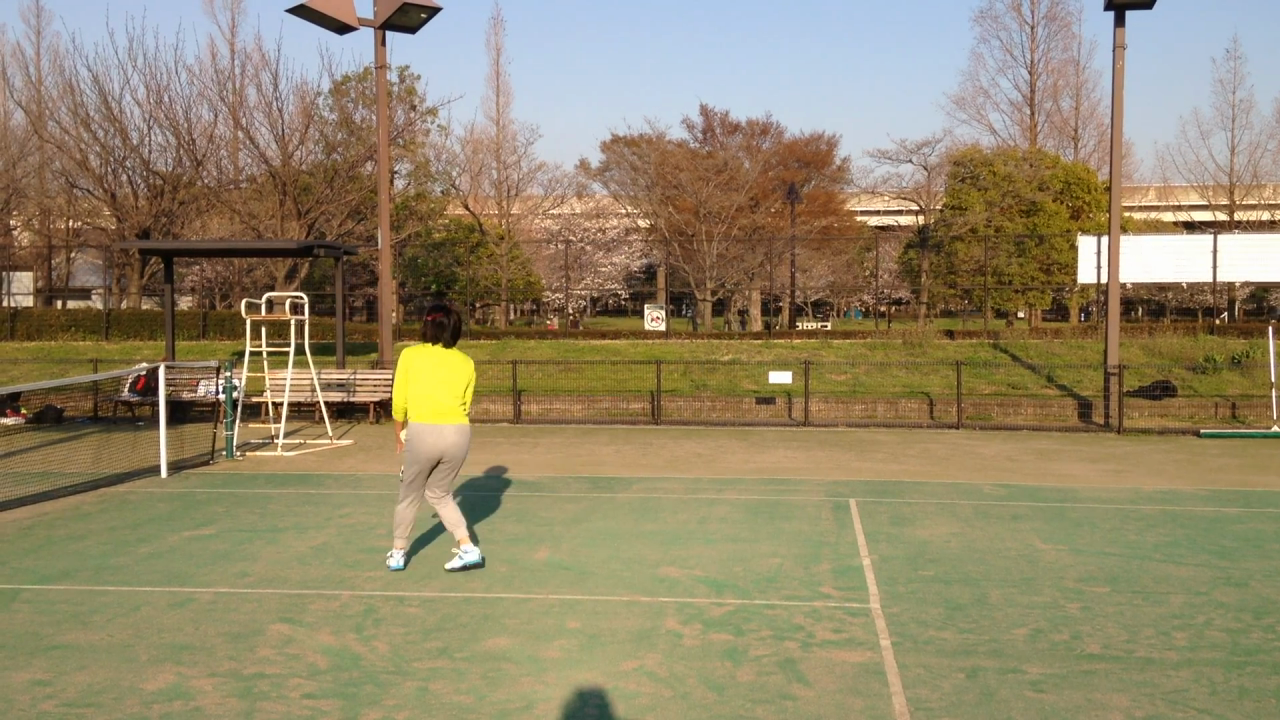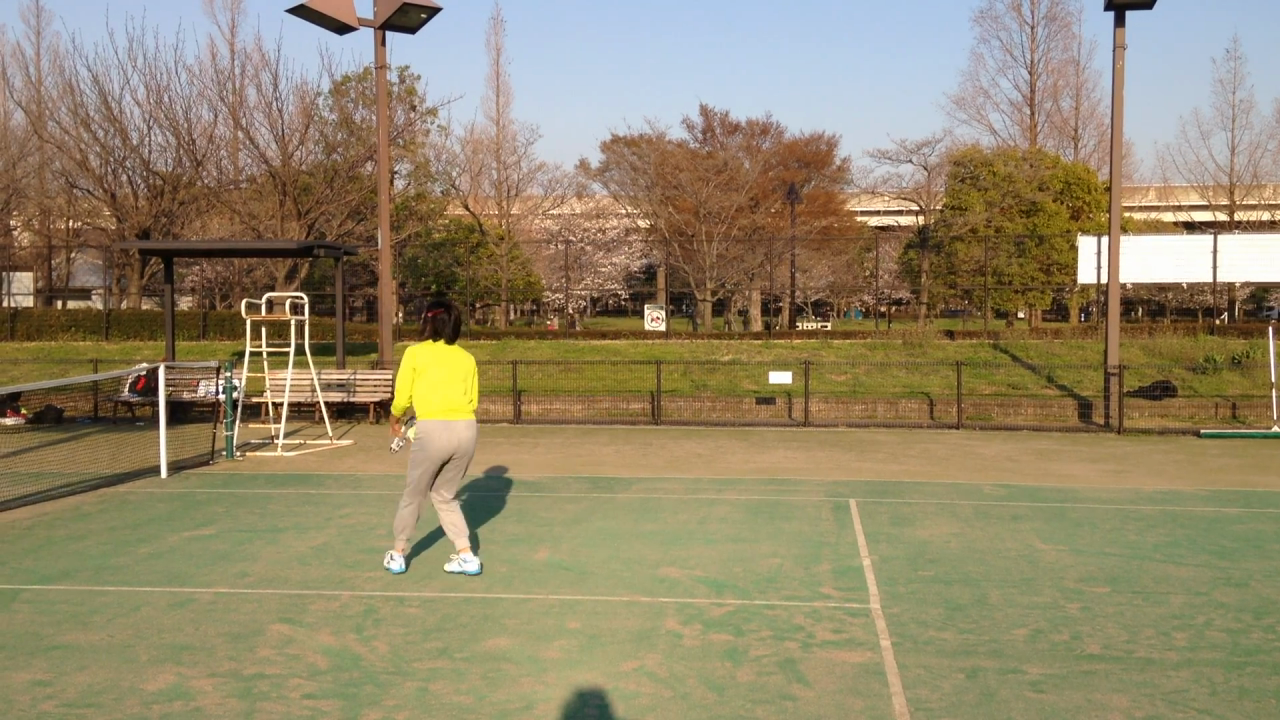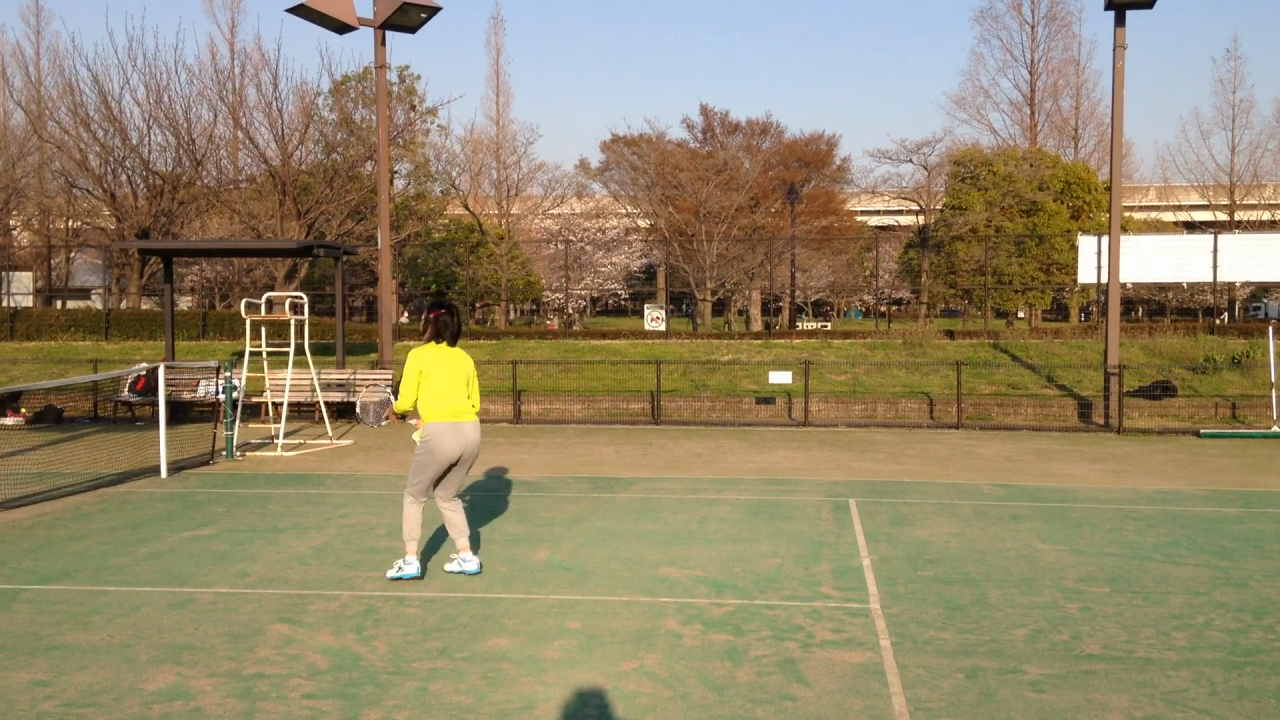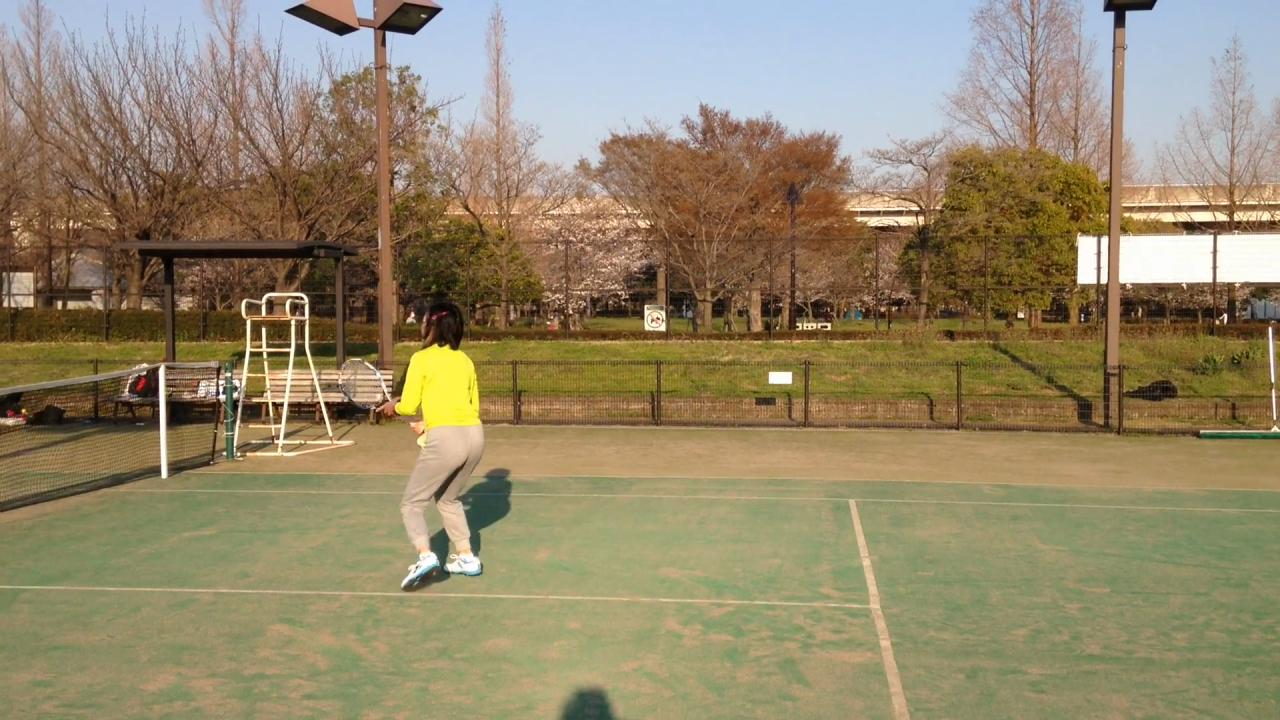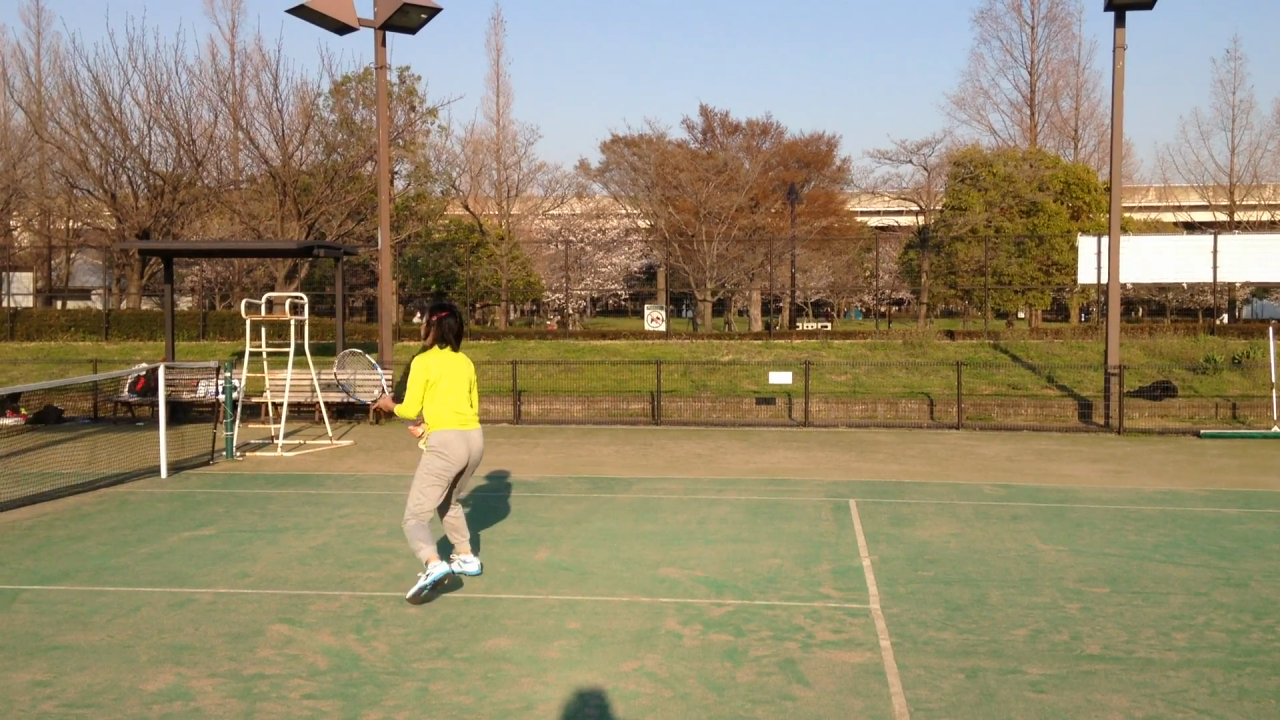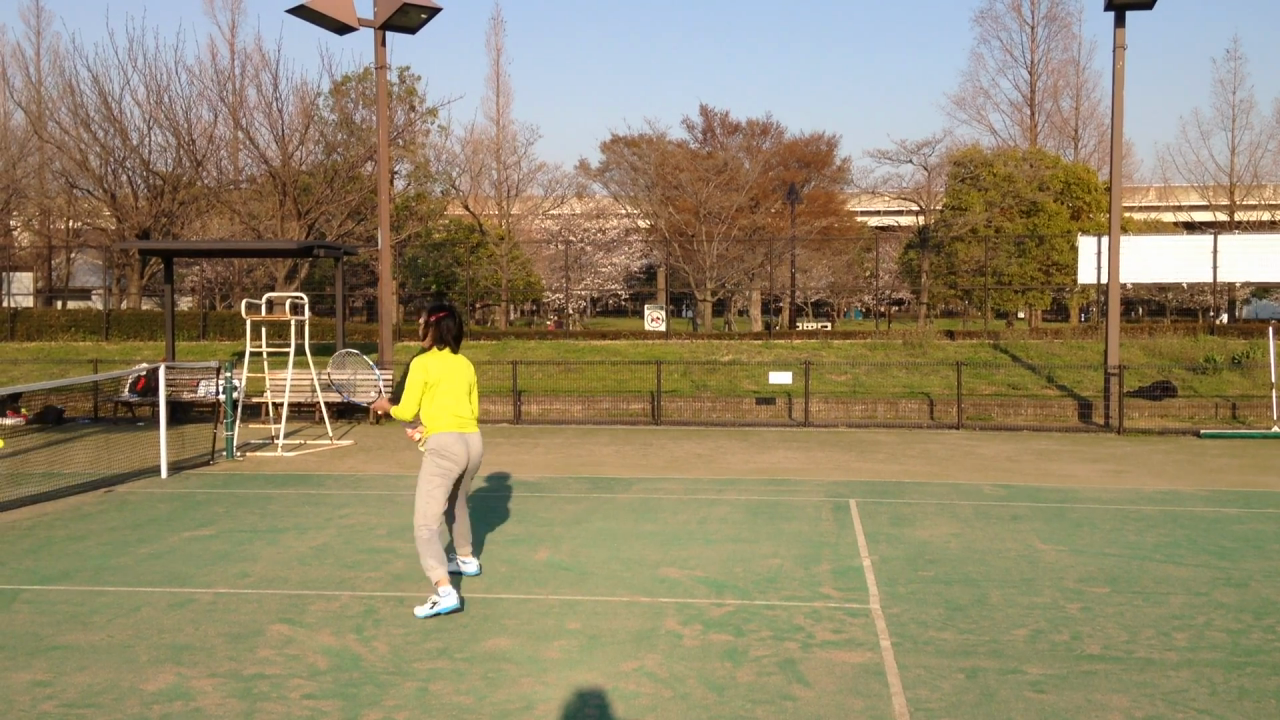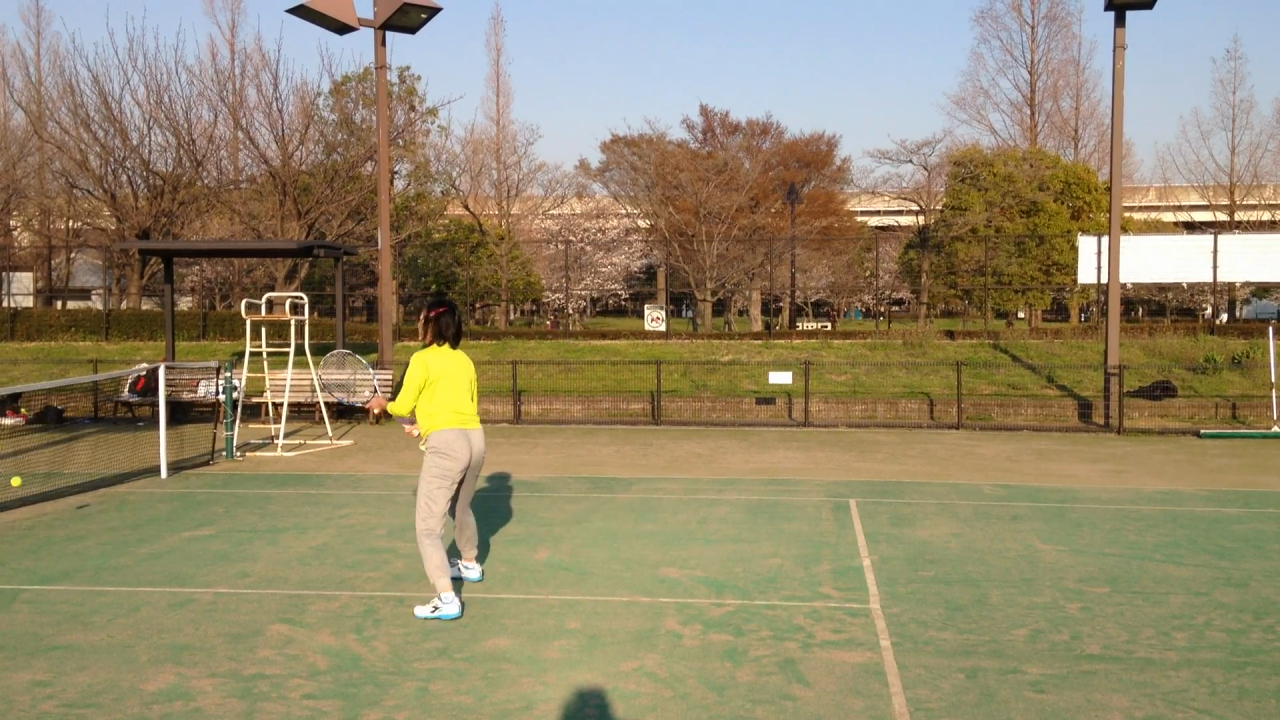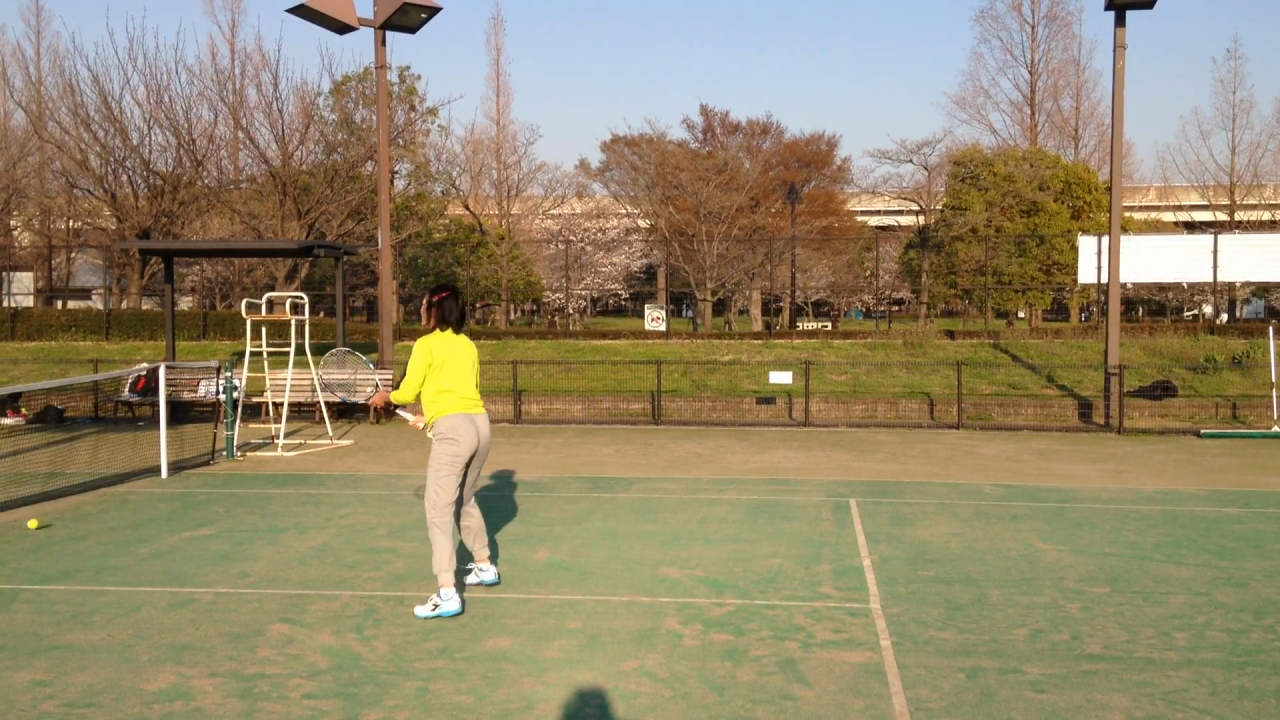
dt=0.1s
person 1, frame 1
left shoulder: (409, 355)
right shoulder: (466, 363)
left elbow: (399, 403)
left wrist: (399, 434)
left hip: (422, 432)
right hip: (458, 434)
left knee: (410, 495)
right knee: (439, 494)
left ankle: (398, 552)
right ankle: (468, 549)
person 1, frame 2
left shoulder: (414, 353)
right shoulder: (467, 358)
left elbow: (401, 400)
left wrist: (395, 420)
left hip: (434, 432)
right hip: (466, 430)
left knee: (413, 496)
right knee: (445, 496)
left ankle: (398, 553)
right ankle: (466, 557)
person 1, frame 3
left shoulder: (418, 355)
right shoulder: (465, 358)
left elbow: (406, 402)
left wrist: (394, 409)
left hip: (440, 434)
right hip: (471, 432)
left knee: (414, 496)
right knee: (447, 495)
left ankle: (410, 559)
right ankle: (466, 556)
person 1, frame 4
left shoulder: (422, 359)
right shoulder: (465, 360)
left elbow: (409, 405)
left wrist: (391, 406)
left hip: (445, 440)
right hip: (474, 437)
left knee: (412, 502)
right knee: (449, 498)
left ankle: (424, 556)
right ankle: (466, 557)
person 1, frame 5
left shoulder: (423, 362)
right shoulder: (465, 362)
left elbow: (411, 410)
left wrist: (389, 405)
left hip: (446, 443)
right hip: (474, 440)
left knee: (415, 517)
right knee: (448, 502)
left ankle: (433, 566)
right ankle: (466, 557)
person 1, frame 6
left shoulder: (423, 363)
right shoulder: (465, 364)
left elbow: (407, 411)
left wrist: (385, 406)
left hip: (444, 447)
right hip: (473, 443)
left knee: (425, 527)
right knee: (455, 505)
left ankle: (445, 592)
right ankle: (467, 559)
person 1, frame 7
left shoulder: (422, 359)
right shoulder: (465, 360)
left elbow: (403, 407)
left wrist: (381, 404)
left hip: (445, 445)
right hip: (475, 440)
left knee: (428, 527)
right knee: (461, 508)
left ankle: (447, 598)
right ankle: (470, 564)
person 1, frame 8
left shoulder: (425, 345)
right shoulder: (467, 345)
left elbow: (406, 393)
left wrist: (382, 397)
right wrist: (431, 415)
left hip: (452, 432)
right hip: (478, 425)
left knee: (437, 516)
right knee: (464, 500)
left ankle: (447, 593)
right ankle: (484, 564)
